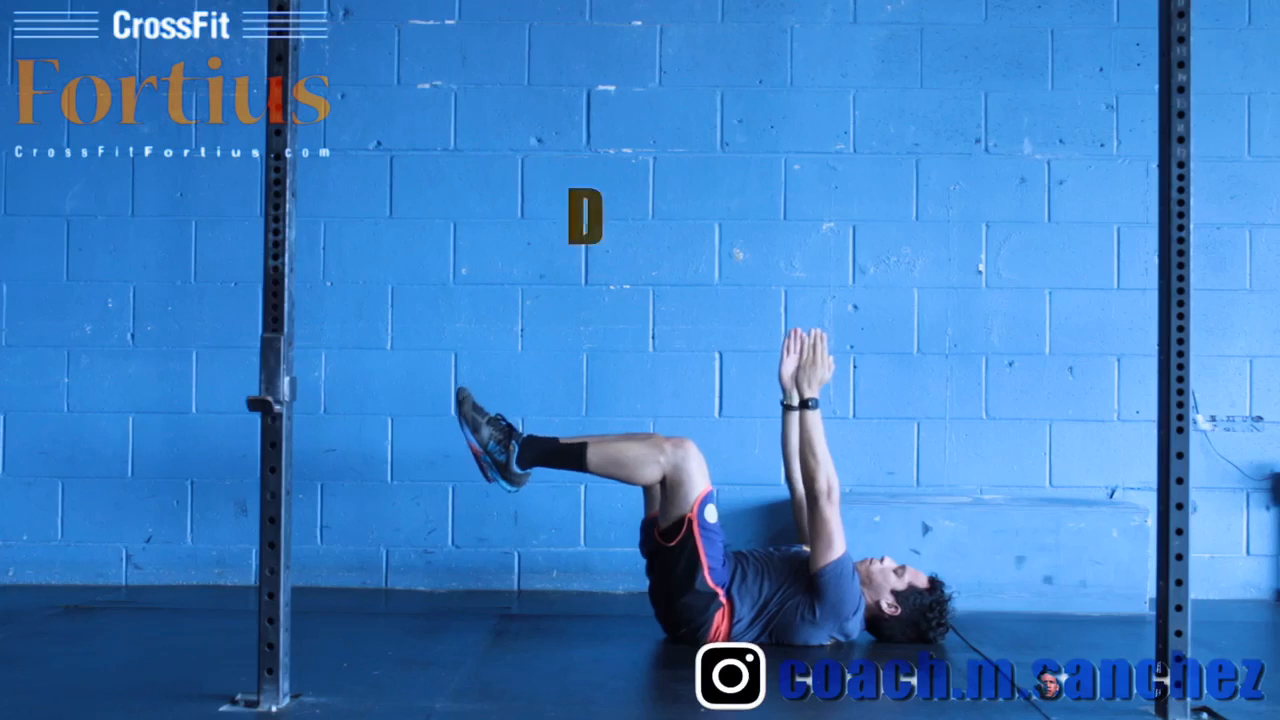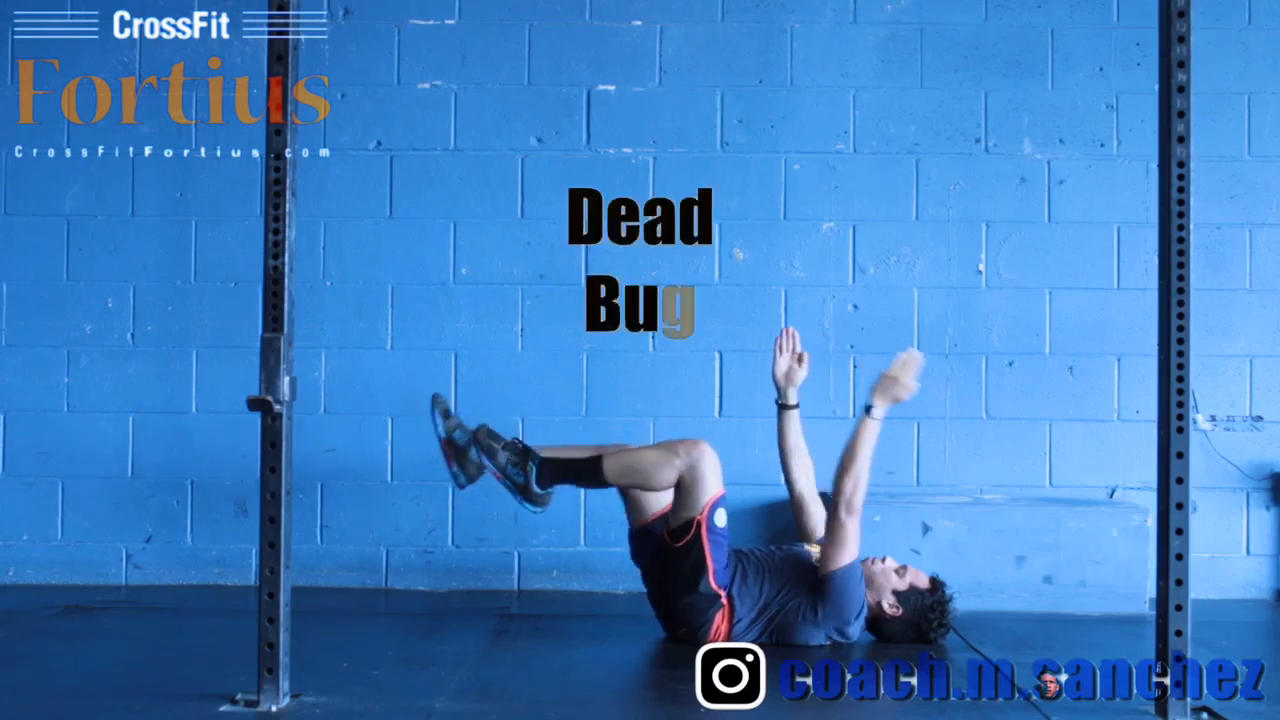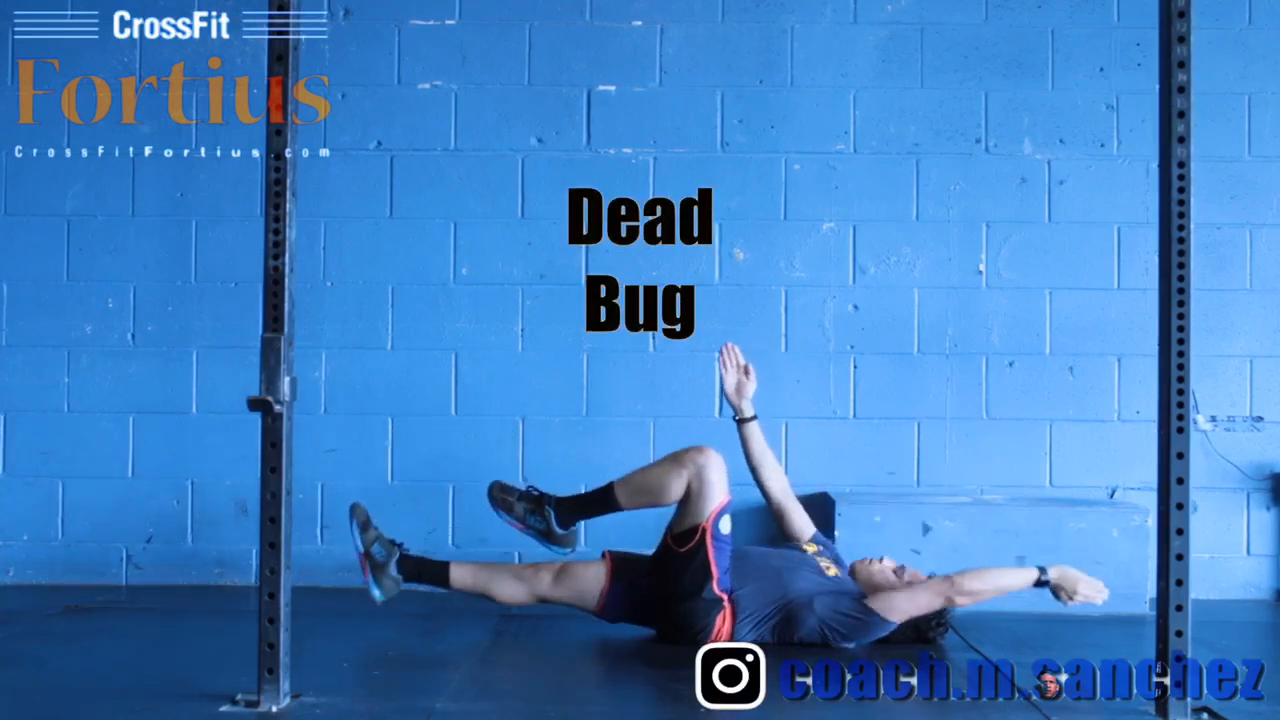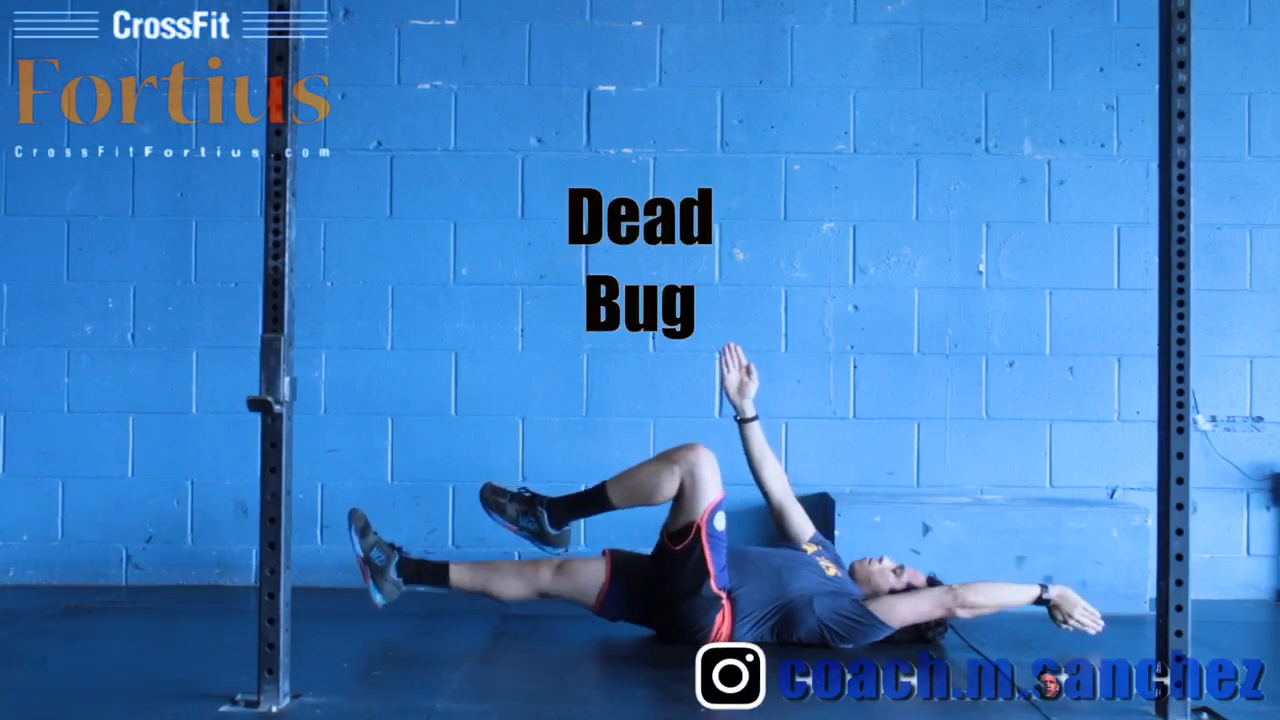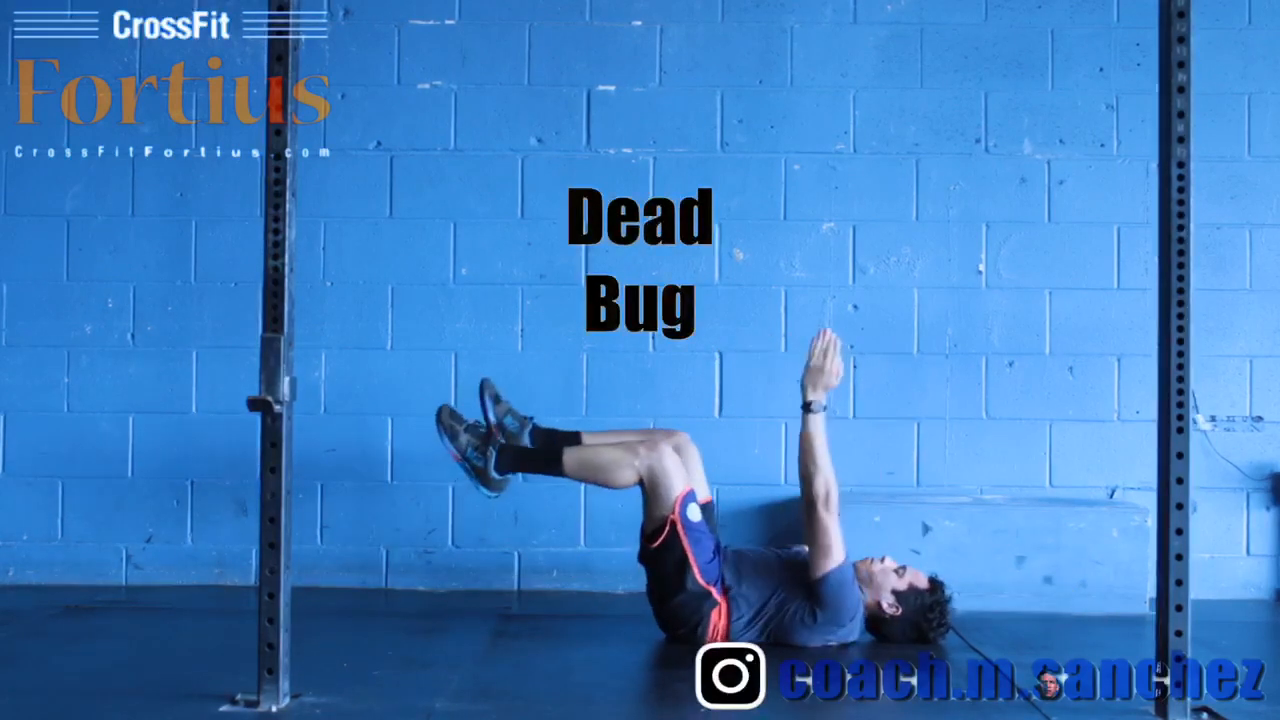
dt=1s
person 1, frame 1
left shoulder: (842, 602)
right shoulder: (839, 581)
left elbow: (824, 497)
right elbow: (801, 485)
left wrist: (811, 397)
right wrist: (791, 395)
left hip: (704, 605)
right hip: (698, 591)
left knee: (681, 454)
right knee: (661, 455)
left ankle: (521, 453)
right ankle: (518, 453)
person 1, frame 2
left shoulder: (844, 605)
right shoulder: (834, 568)
left elbow: (846, 503)
right elbow: (804, 489)
left wrist: (877, 406)
right wrist: (789, 393)
left hip: (702, 604)
right hip: (694, 588)
left knee: (697, 455)
right knee: (631, 461)
left ankle: (539, 475)
right ankle: (480, 456)
person 1, frame 3
left shoulder: (858, 615)
right shoulder: (830, 563)
left elbow: (950, 589)
right elbow: (777, 488)
left wrist: (1046, 575)
right wrist: (745, 408)
left hip: (704, 606)
right hip: (678, 593)
left knee: (701, 463)
right knee: (547, 580)
left ankle: (561, 514)
right ankle: (403, 568)
person 1, frame 4
left shoulder: (858, 615)
right shoulder: (826, 560)
left elbow: (954, 601)
right elbow: (778, 488)
left wrist: (1047, 592)
right wrist: (746, 408)
left hip: (704, 606)
right hip: (676, 591)
left knee: (695, 460)
right knee: (547, 575)
left ankle: (555, 513)
right ankle: (403, 572)
person 1, frame 5
left shoulder: (842, 606)
right shoulder: (839, 583)
left elbow: (825, 504)
right elbow: (815, 493)
left wrist: (817, 399)
right wrist: (809, 397)
left hip: (701, 603)
right hip: (709, 580)
left knee: (654, 455)
right knee: (676, 443)
left ankle: (499, 461)
right ankle: (532, 439)
